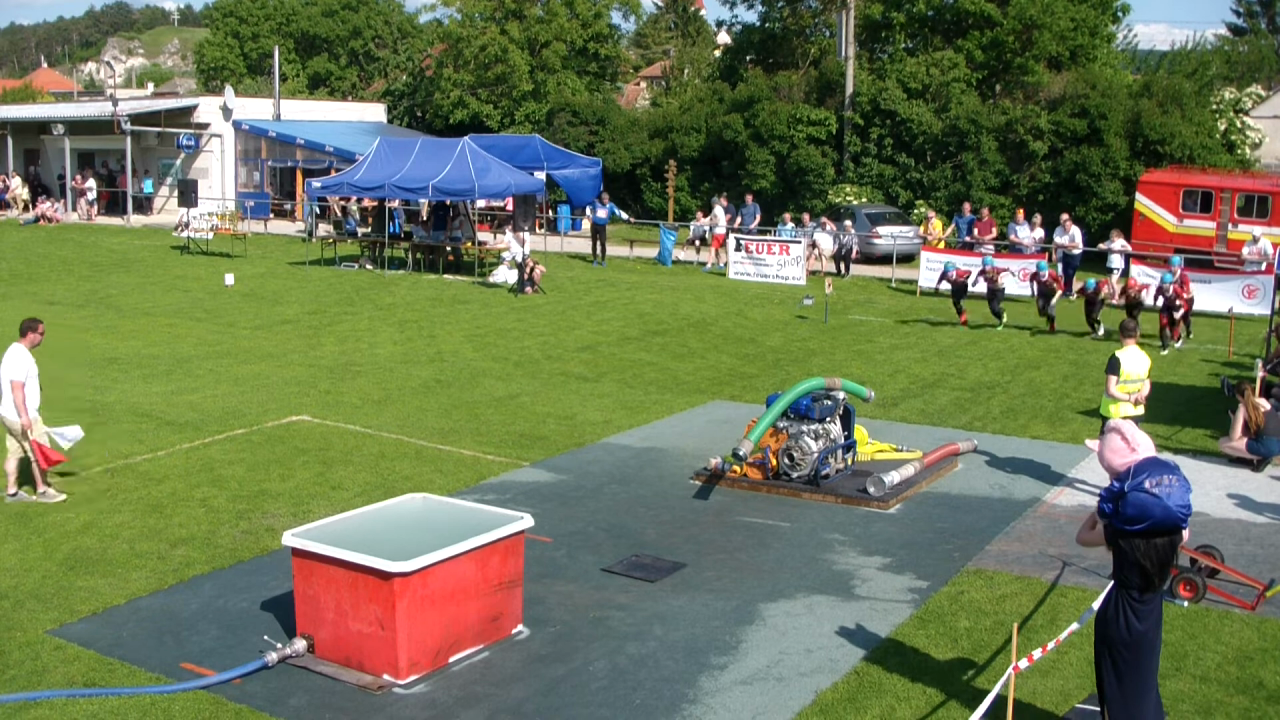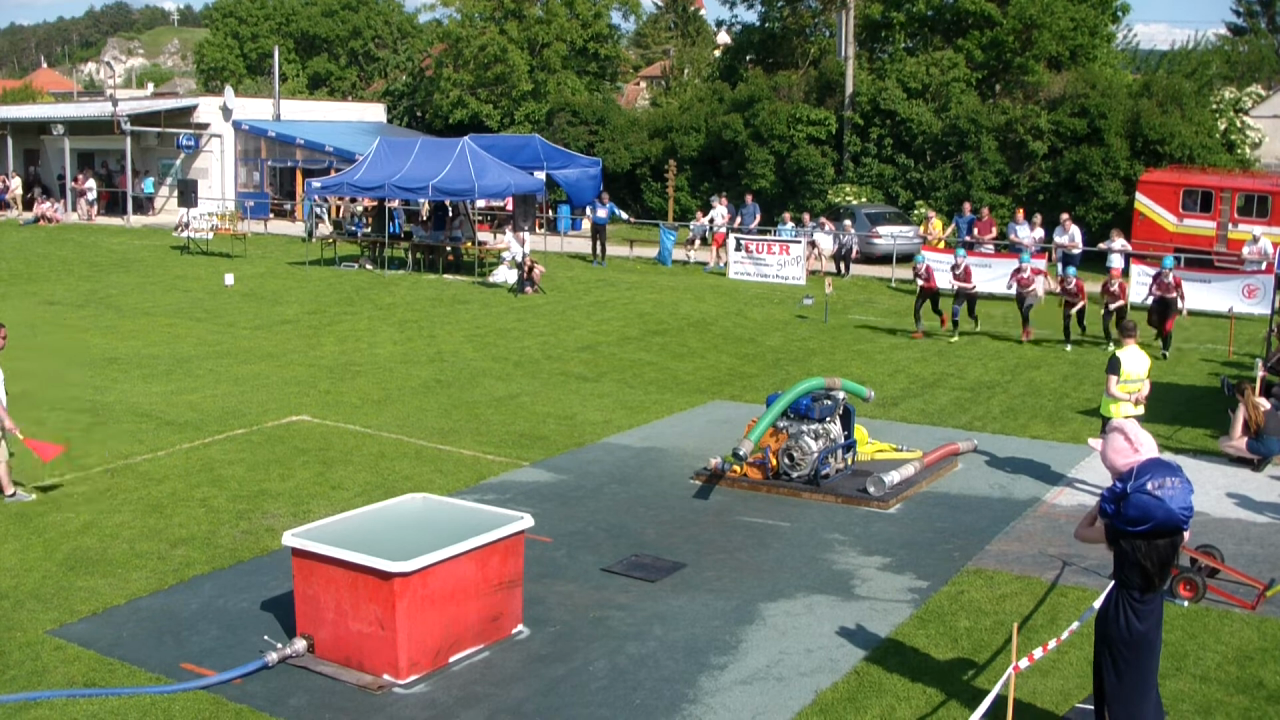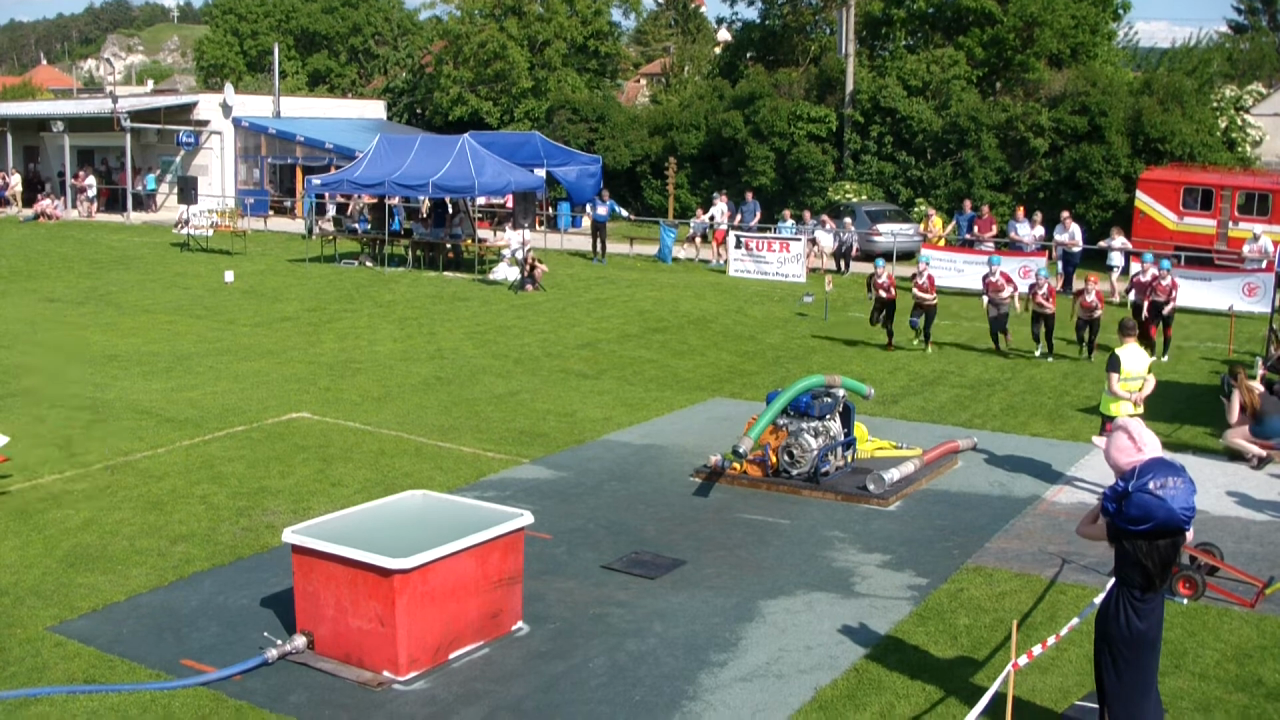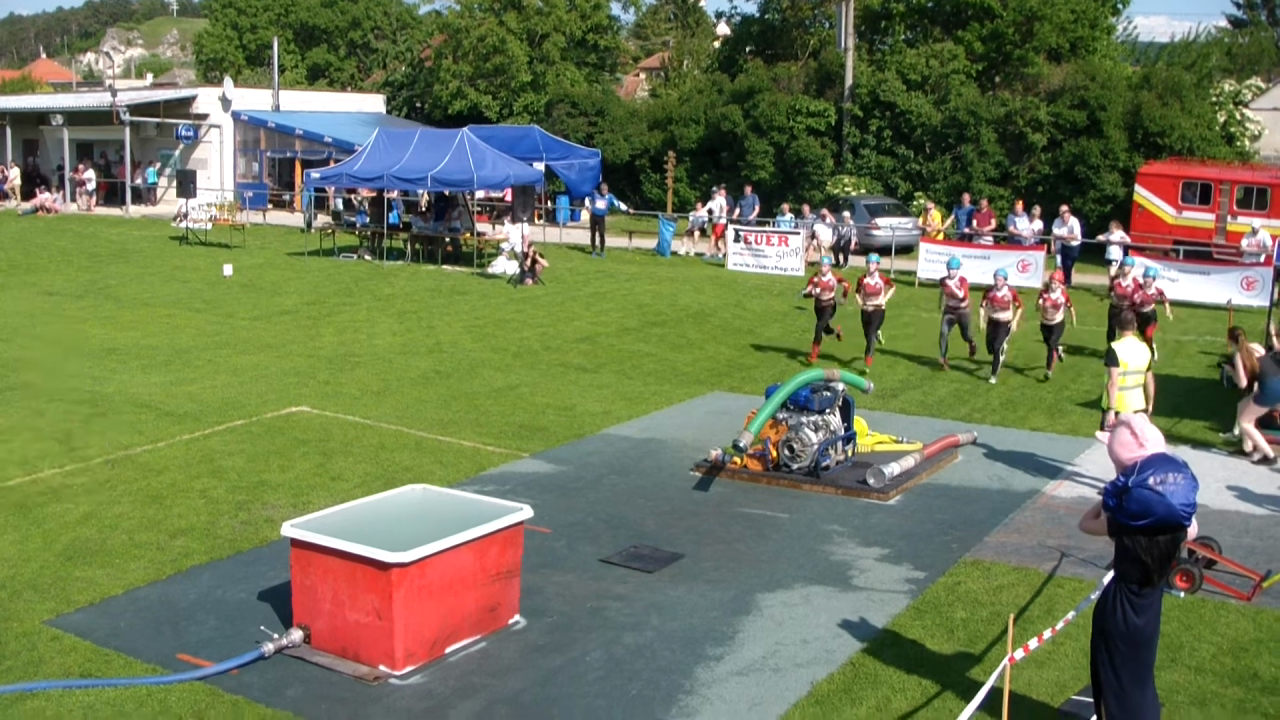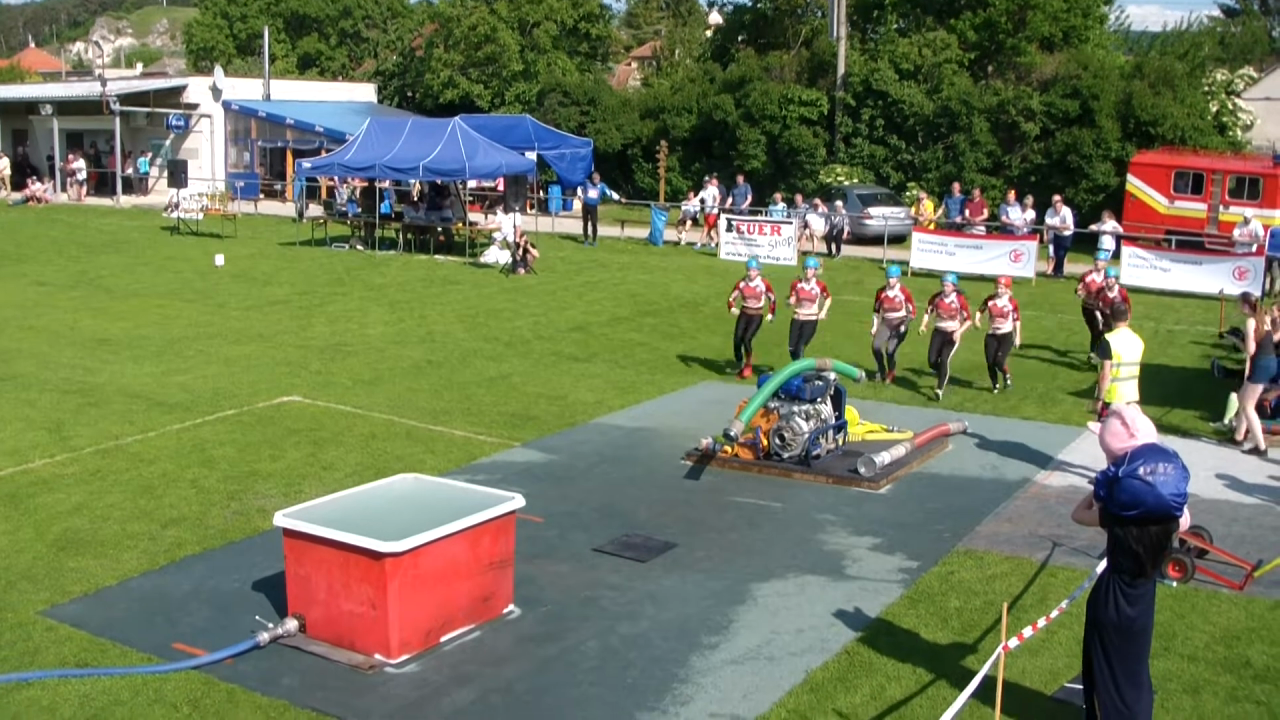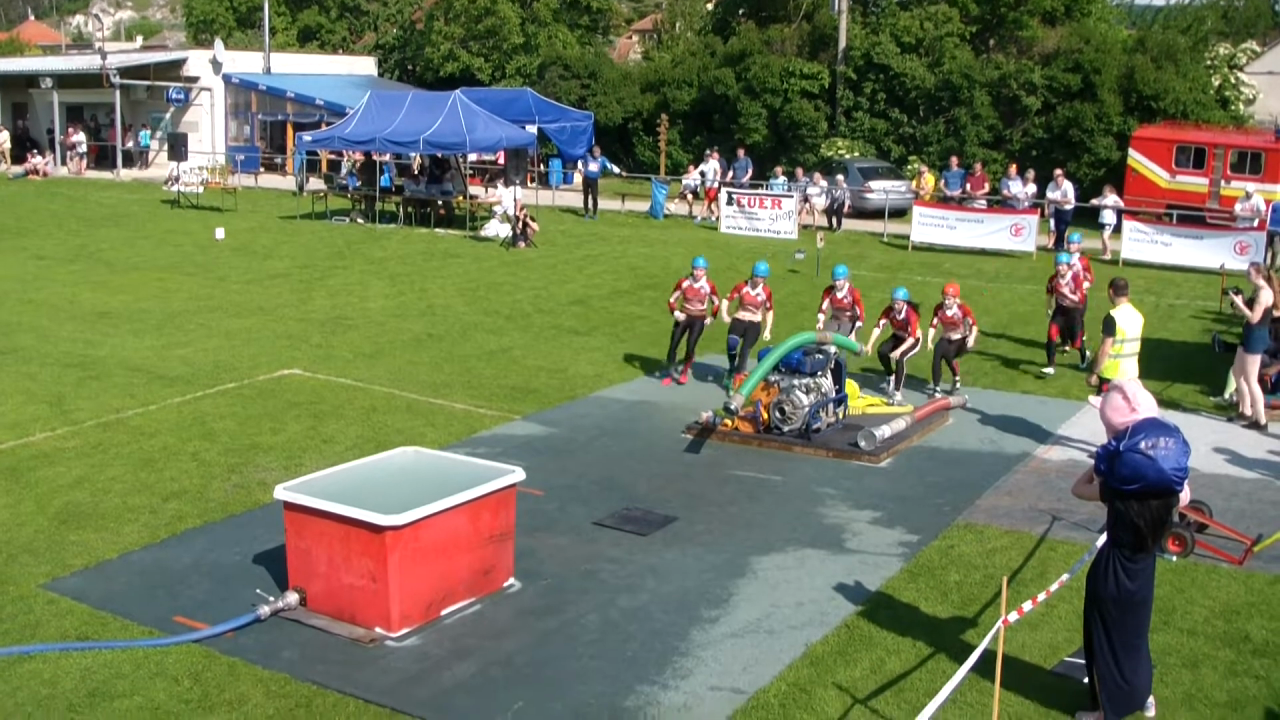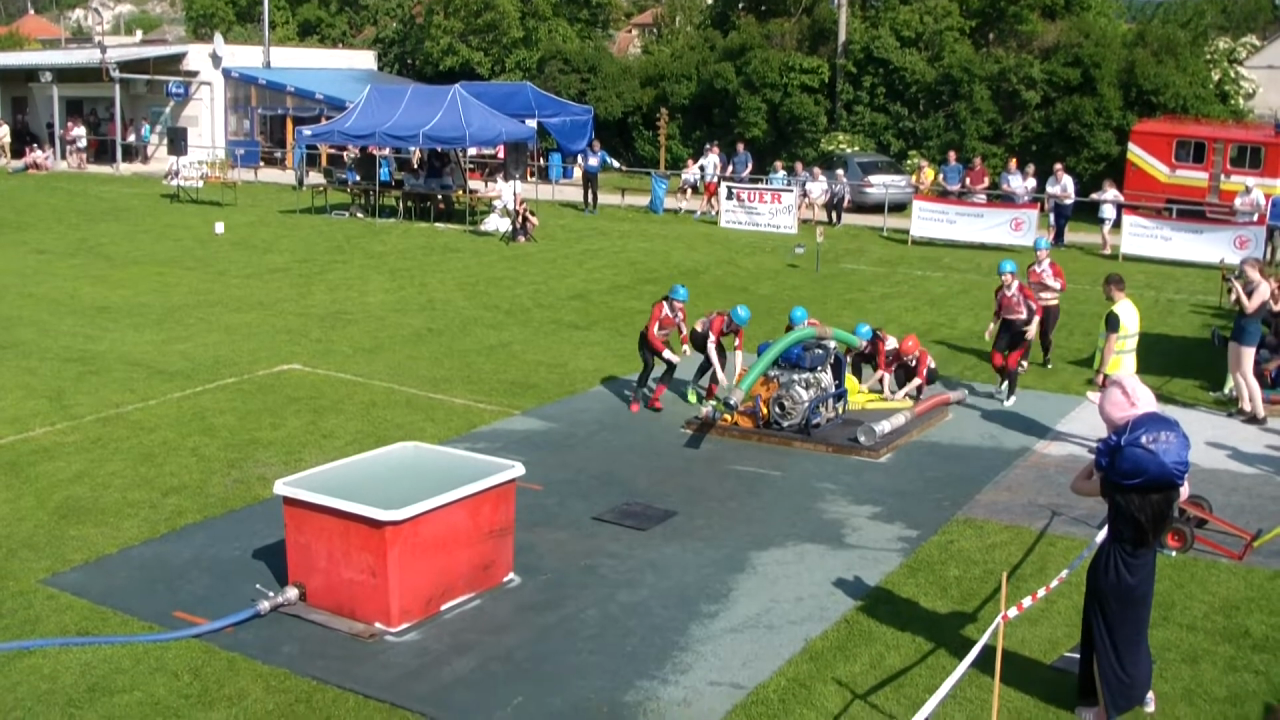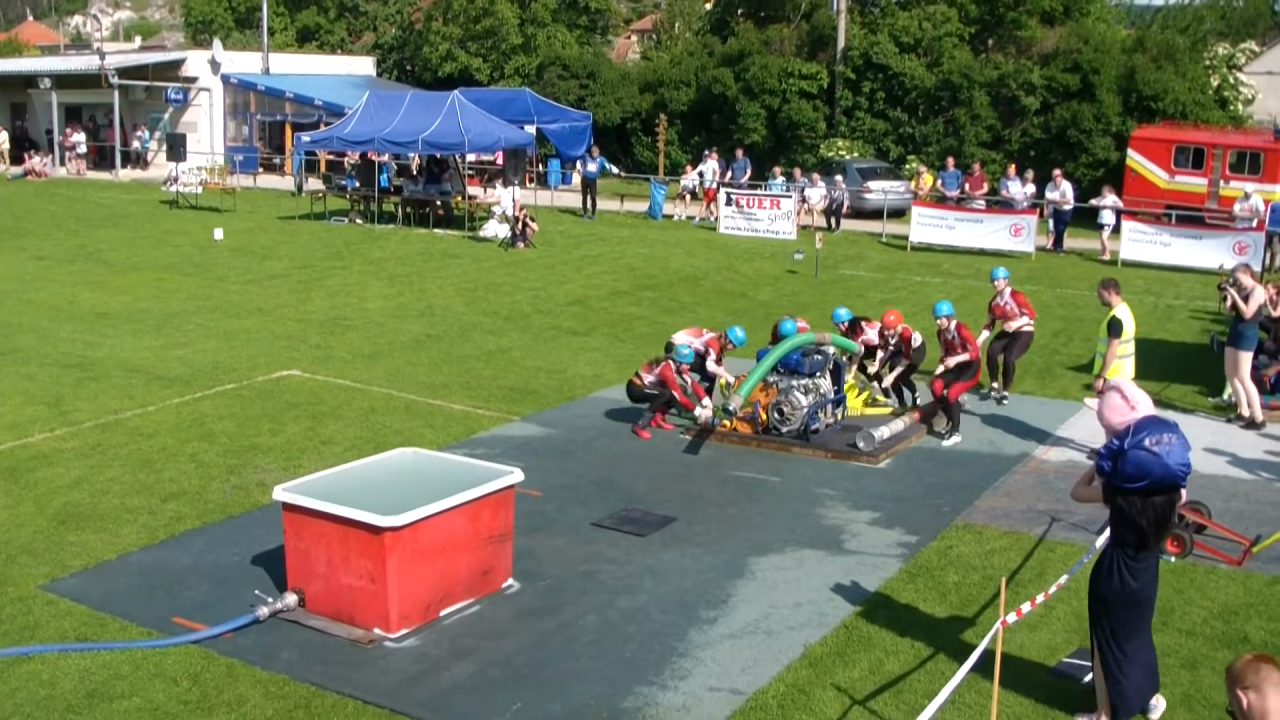
dt=0.4s
person 1, frame 1
left shoulder: (1121, 532)
right shoulder: (1173, 527)
left elbow: (1083, 535)
left wrist: (1104, 506)
left hip: (1120, 615)
right hip: (1150, 611)
left knee: (1121, 691)
right knee: (1143, 683)
person 1, frame 2
left shoulder: (1122, 531)
right shoulder: (1174, 528)
left elbow: (1081, 531)
left wrist: (1106, 501)
left hip: (1121, 614)
right hip: (1151, 609)
left knee: (1121, 691)
right knee: (1143, 684)
person 1, frame 3
left shoulder: (1125, 528)
right shoulder: (1176, 527)
left elbow: (1083, 527)
left wrist: (1109, 499)
left hip: (1122, 612)
right hip: (1152, 607)
left knee: (1120, 685)
right knee: (1143, 676)
person 1, frame 4
left shoulder: (1125, 522)
right shoulder: (1179, 520)
left elbow: (1086, 522)
right elbow: (1190, 531)
left wrist: (1113, 495)
left hip: (1120, 605)
right hip: (1150, 600)
left knee: (1116, 675)
right knee: (1140, 668)
person 1, frame 5
left shoulder: (1117, 513)
right shoulder: (1171, 512)
left elbow: (1079, 513)
right elbow: (1183, 521)
left wrist: (1103, 485)
left hip: (1114, 595)
right hip: (1144, 589)
left knee: (1108, 663)
right knee: (1135, 655)
person 1, frame 6
left shoulder: (1117, 489)
right shoulder: (1170, 486)
left elbow: (1079, 487)
right elbow: (1183, 496)
left wrist: (1105, 461)
left hip: (1113, 570)
right hip: (1143, 565)
left knee: (1107, 638)
right knee: (1134, 631)
person 1, frame 7
left shoulder: (1118, 483)
right shoulder: (1170, 480)
left elbow: (1077, 484)
right elbow: (1182, 491)
left wrist: (1105, 454)
left hip: (1114, 564)
right hip: (1143, 561)
left knee: (1106, 635)
right knee: (1133, 626)
right ankle: (1141, 690)
person 1, frame 8
left shoulder: (1119, 487)
right shoulder: (1169, 484)
left elbow: (1077, 492)
right elbow: (1180, 497)
left wrist: (1104, 460)
left hip: (1116, 569)
right hip: (1147, 566)
left knee: (1108, 640)
right knee: (1136, 632)
